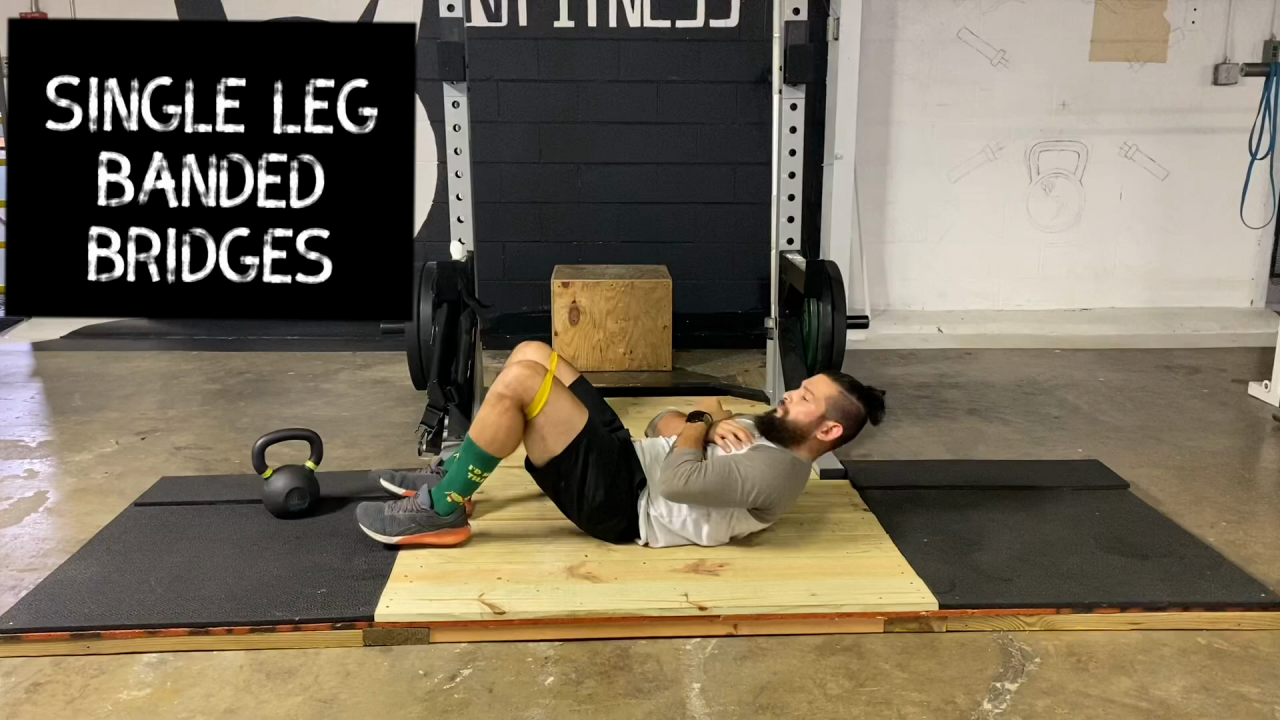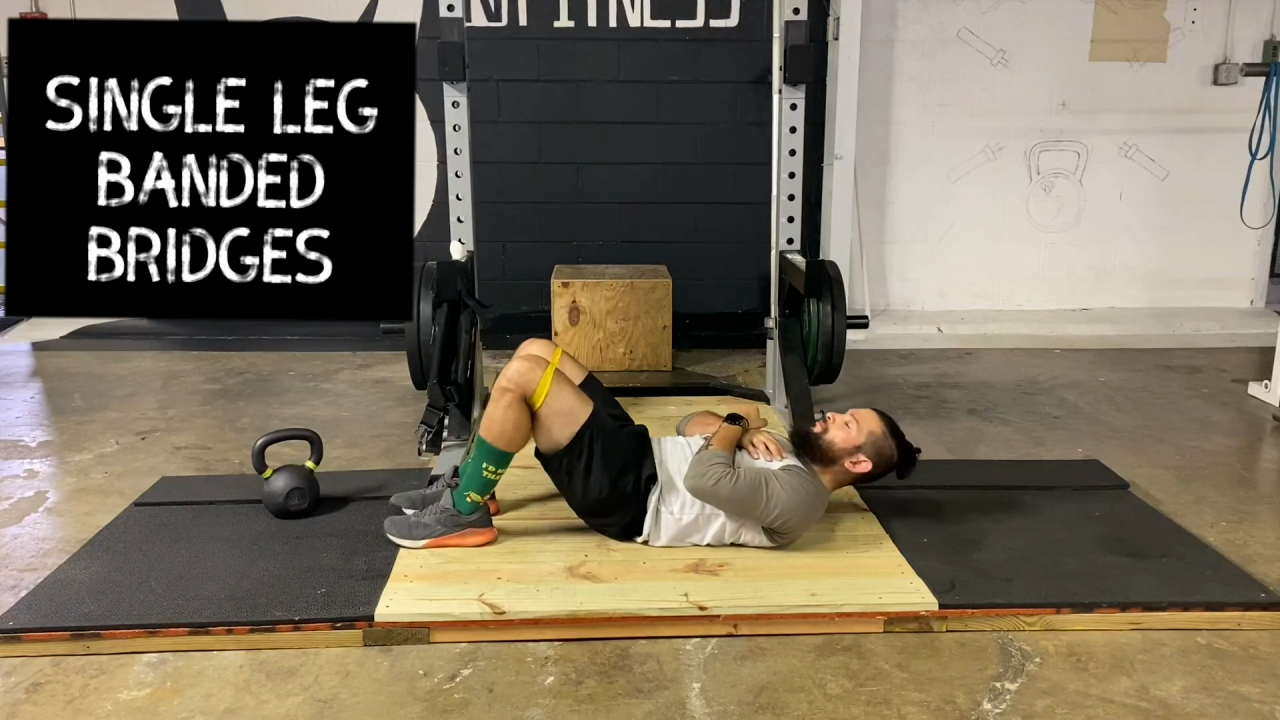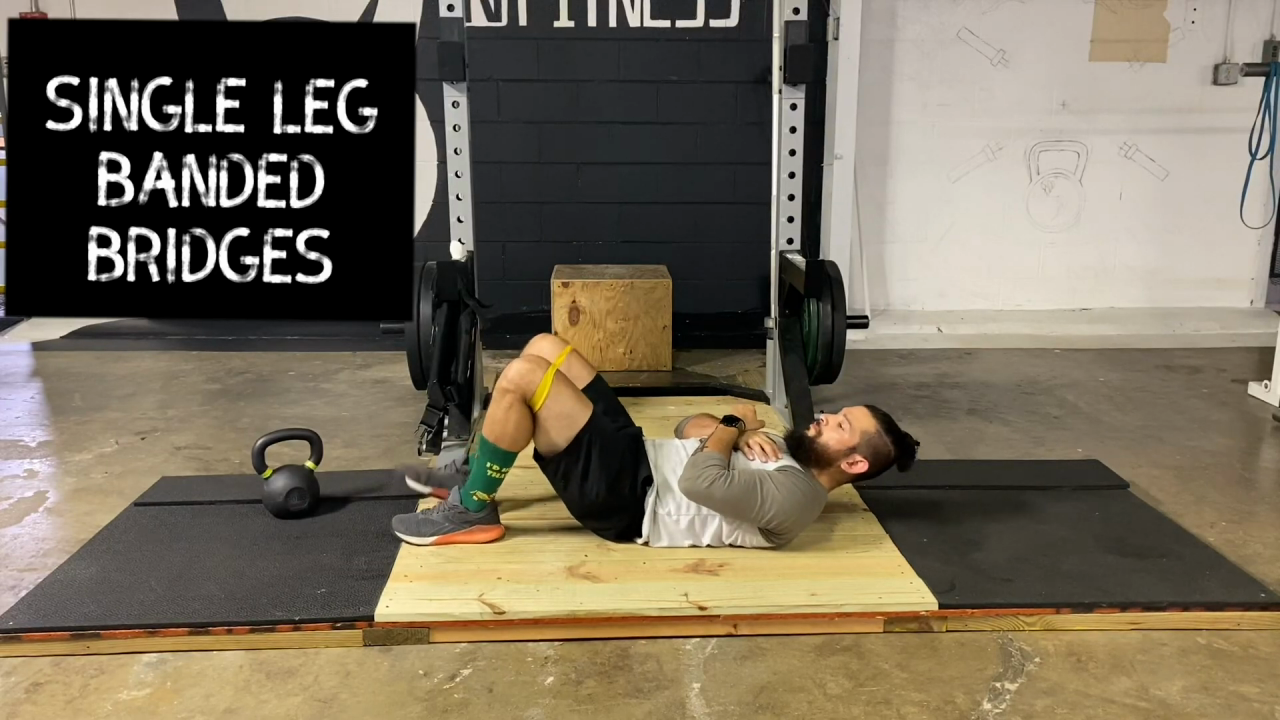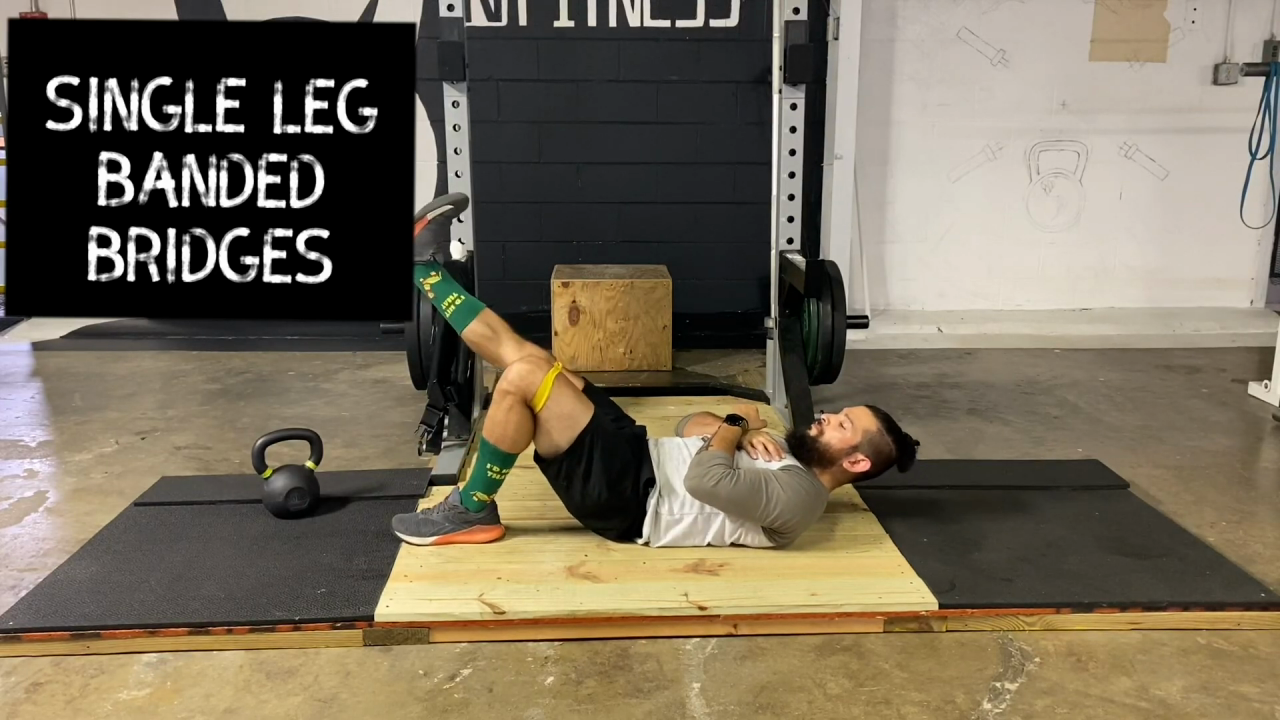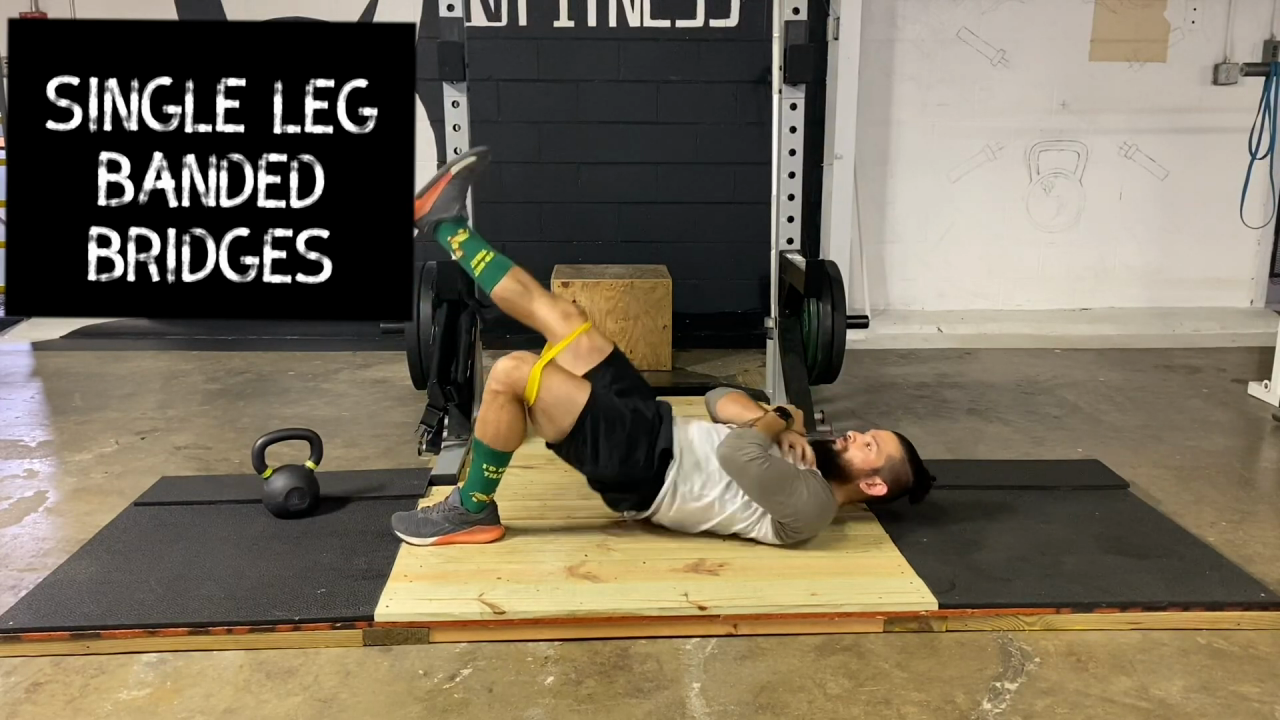
dt=1s
person 1, frame 1
left shoulder: (779, 471)
right shoulder: (768, 434)
left elbow: (676, 481)
right elbow: (662, 426)
left wrist: (704, 418)
right wrist: (714, 421)
left hip: (620, 503)
right hip: (628, 457)
left knee: (517, 382)
right knee: (531, 354)
left ankle: (441, 512)
right ankle: (451, 477)
person 1, frame 2
left shoulder: (797, 498)
right shoulder: (785, 454)
left elbow: (703, 479)
right elbow: (693, 424)
left wrist: (739, 422)
right wrist: (746, 431)
left hip: (626, 496)
right hip: (636, 453)
left knee: (520, 375)
right knee: (535, 352)
left ankle: (464, 513)
right ankle: (469, 482)
person 1, frame 3
left shoulder: (793, 498)
right shoulder: (785, 454)
left elbow: (698, 481)
right elbow: (689, 427)
left wrist: (734, 424)
right wrist: (740, 432)
left hip: (623, 499)
right hip: (635, 454)
left knee: (521, 376)
right knee: (545, 348)
left ankle: (471, 511)
right ankle: (471, 474)
person 1, frame 4
left shoulder: (796, 497)
right shoulder: (784, 453)
left elbow: (703, 479)
right elbow: (691, 426)
left wrist: (736, 424)
right wrist: (744, 429)
left hip: (625, 498)
right hip: (638, 456)
left knee: (522, 376)
right knee: (521, 355)
left ankle: (472, 512)
right ankle: (428, 271)
person 1, frame 5
left shoulder: (809, 504)
right shoulder: (806, 461)
left elbow: (738, 452)
right elbow: (719, 399)
left wrist: (779, 421)
right wrist: (780, 422)
left hip: (642, 463)
right hip: (657, 430)
left knee: (510, 373)
right knee: (556, 314)
left ankle: (470, 511)
right ankle: (448, 223)
